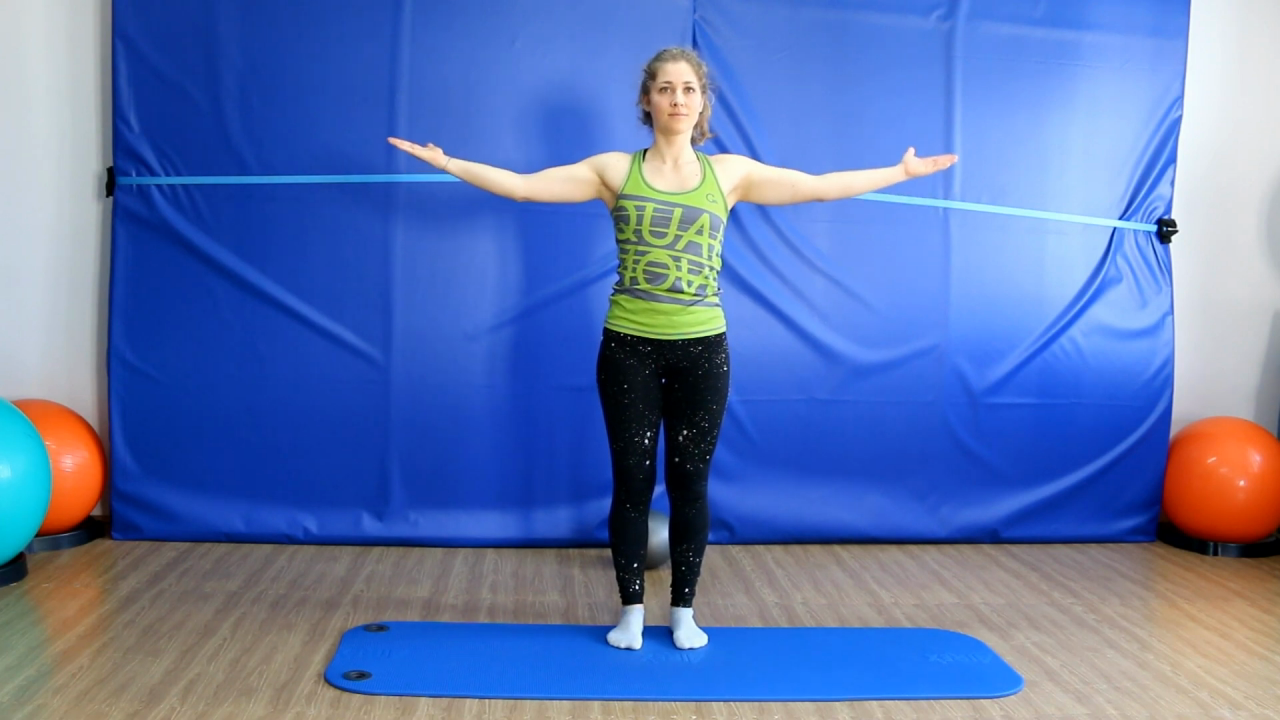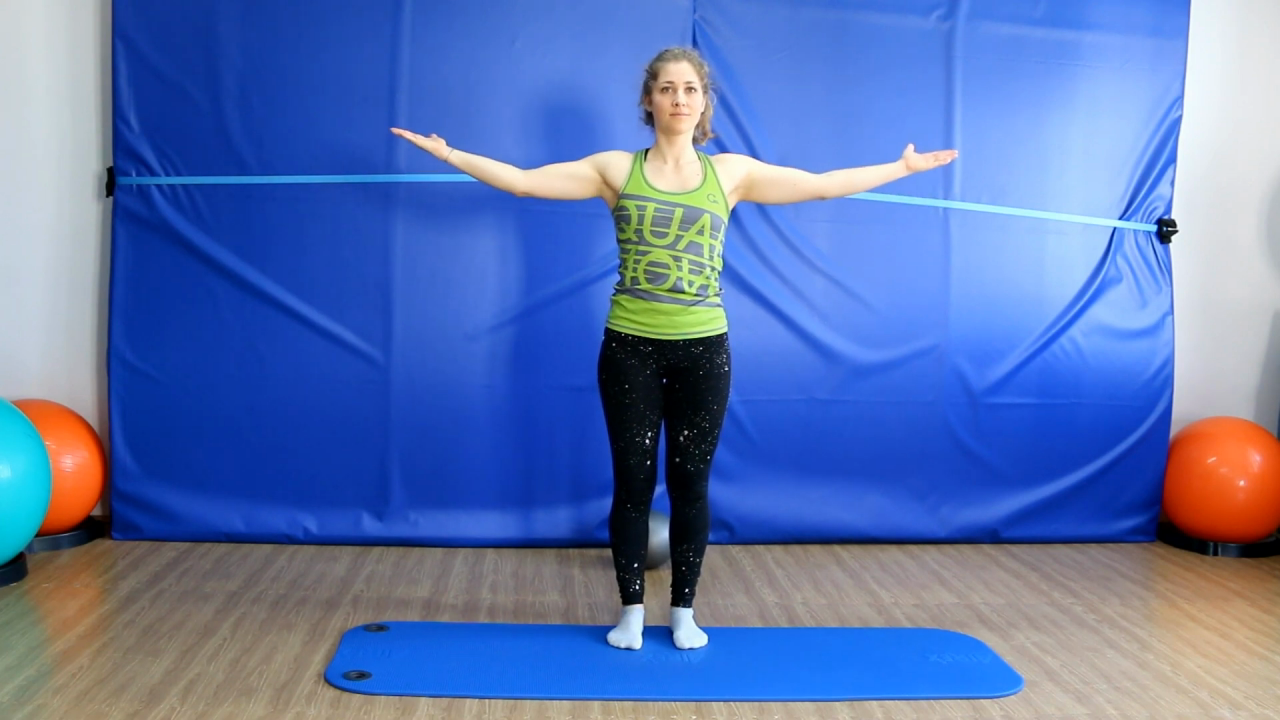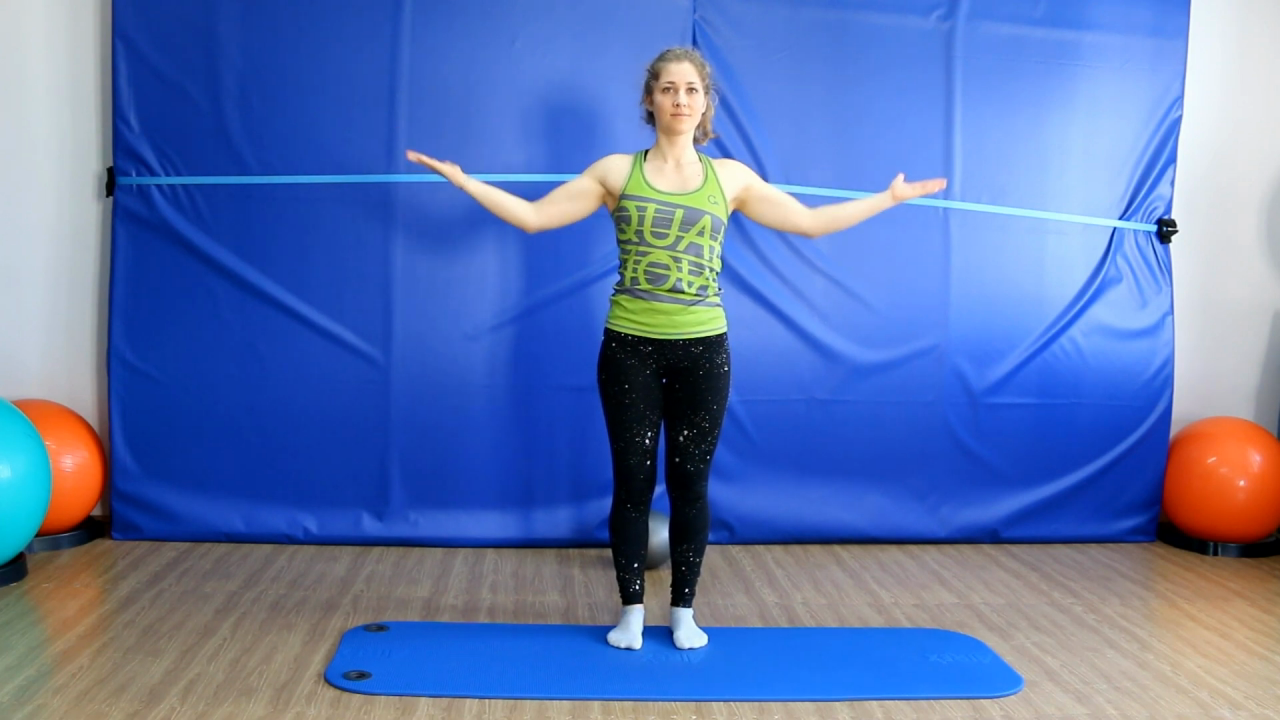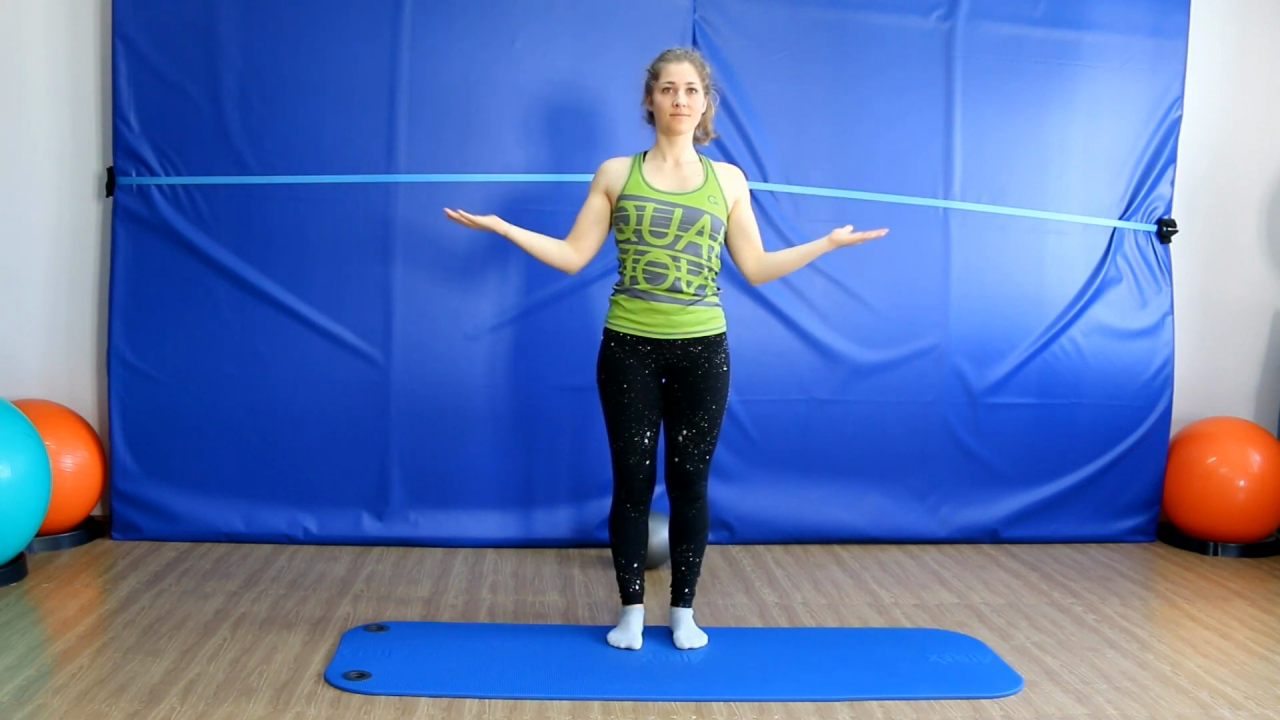
dt=0.5s
person 1, frame 1
left shoulder: (731, 172)
right shoulder: (614, 169)
left elbow: (822, 187)
right elbow: (521, 186)
left wrist: (901, 171)
right wrist: (448, 163)
left hip: (702, 349)
right hip: (629, 348)
left knee: (690, 482)
right knee: (632, 481)
left ankle: (683, 610)
right ankle: (631, 610)
person 1, frame 2
left shoulder: (733, 172)
right shoulder: (615, 168)
left elbow: (825, 185)
right elbow: (523, 181)
left wrist: (902, 167)
right wrist: (449, 154)
left hip: (703, 349)
right hip: (630, 348)
left knee: (690, 482)
right knee: (632, 481)
left ankle: (683, 610)
right ankle: (631, 609)
person 1, frame 3
left shoulder: (730, 177)
right shoulder: (615, 170)
left elbow: (810, 221)
right elbow: (533, 216)
left wrist: (888, 198)
right wrist: (460, 178)
left hip: (702, 349)
right hip: (630, 348)
left knee: (690, 482)
right knee: (632, 481)
left ankle: (683, 610)
right ankle: (631, 609)
person 1, frame 4
left shoulder: (729, 180)
right shoulder: (616, 173)
left elbow: (757, 268)
right elbow: (571, 256)
left wrist: (829, 242)
right wrist: (501, 226)
left hip: (703, 349)
right hip: (629, 348)
left knee: (690, 483)
right knee: (632, 481)
left ankle: (683, 610)
right ankle: (631, 610)
